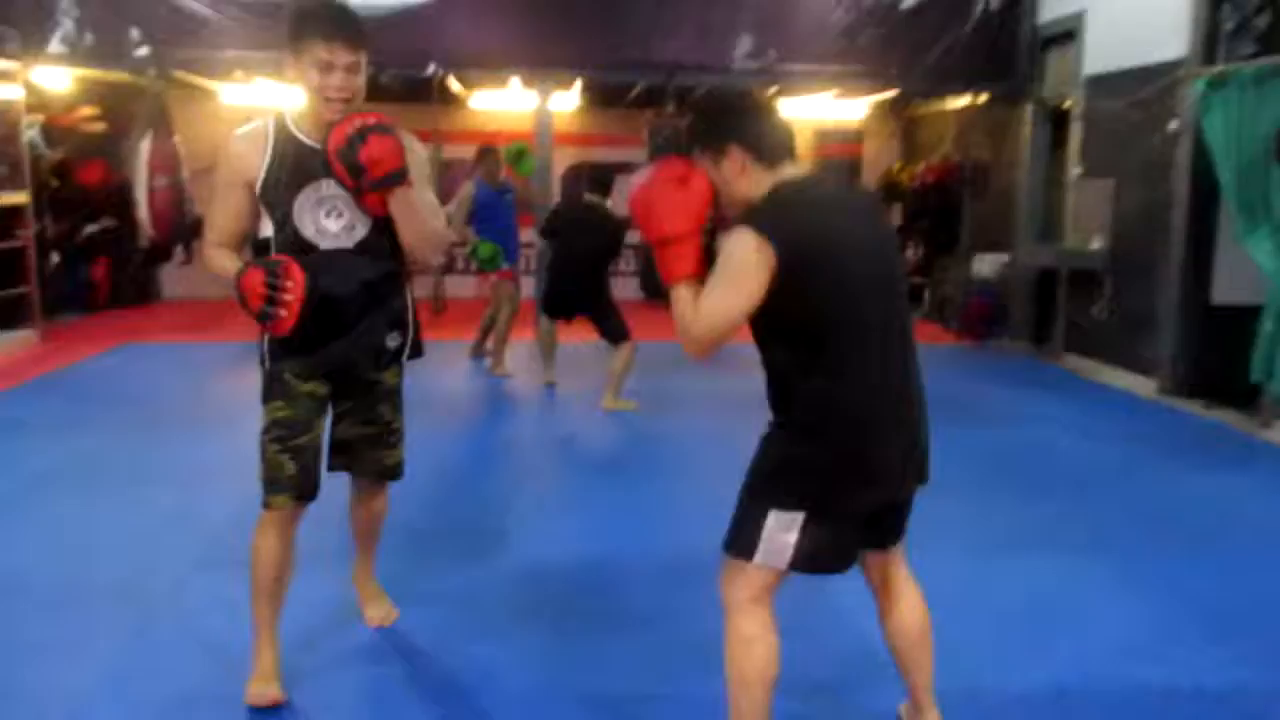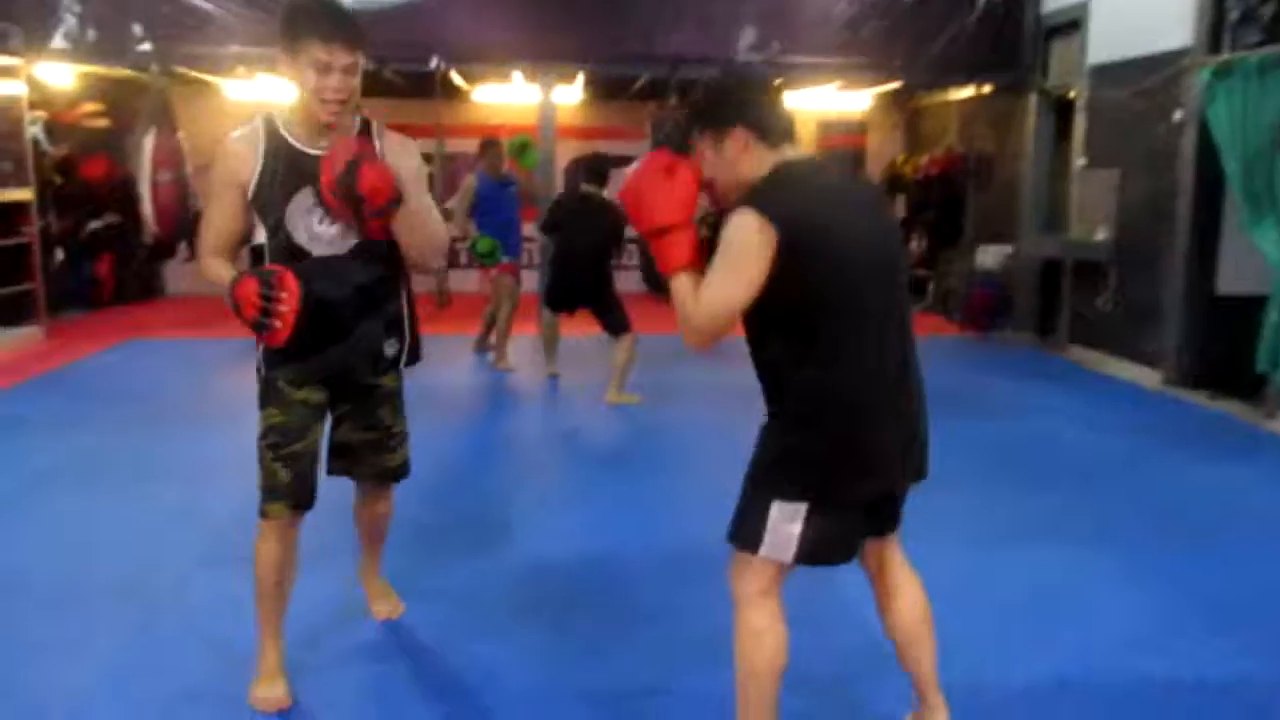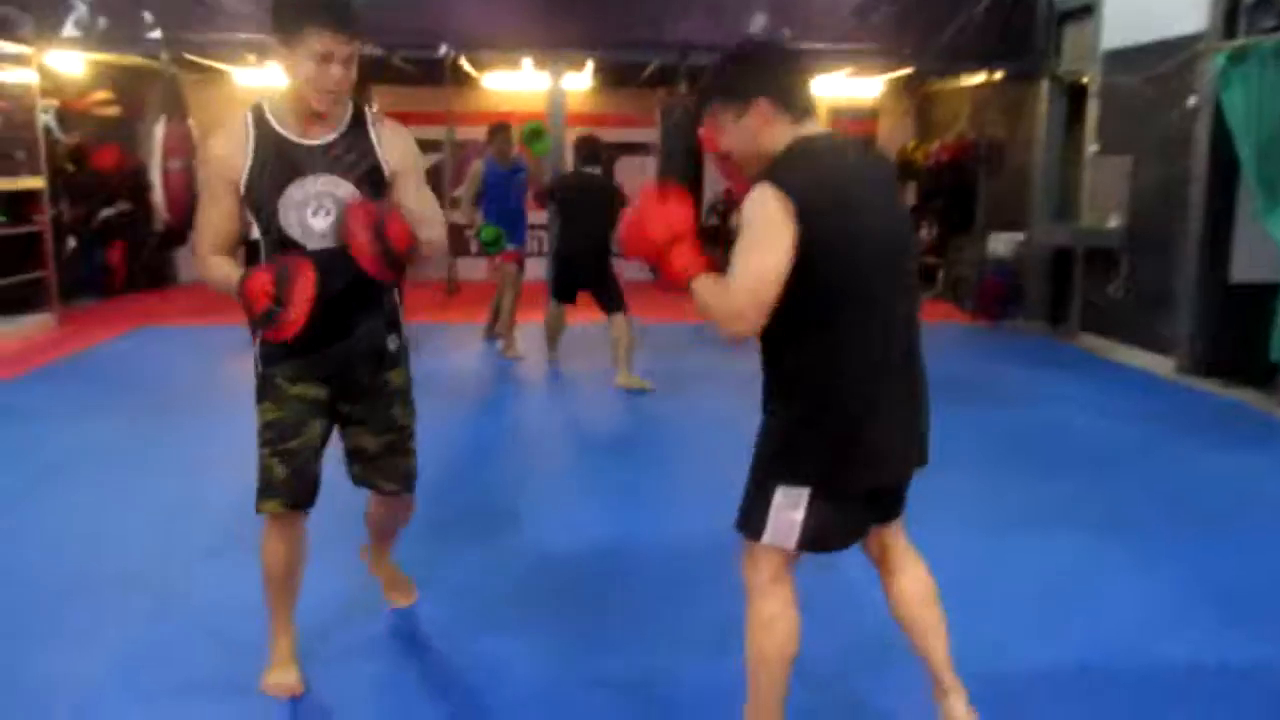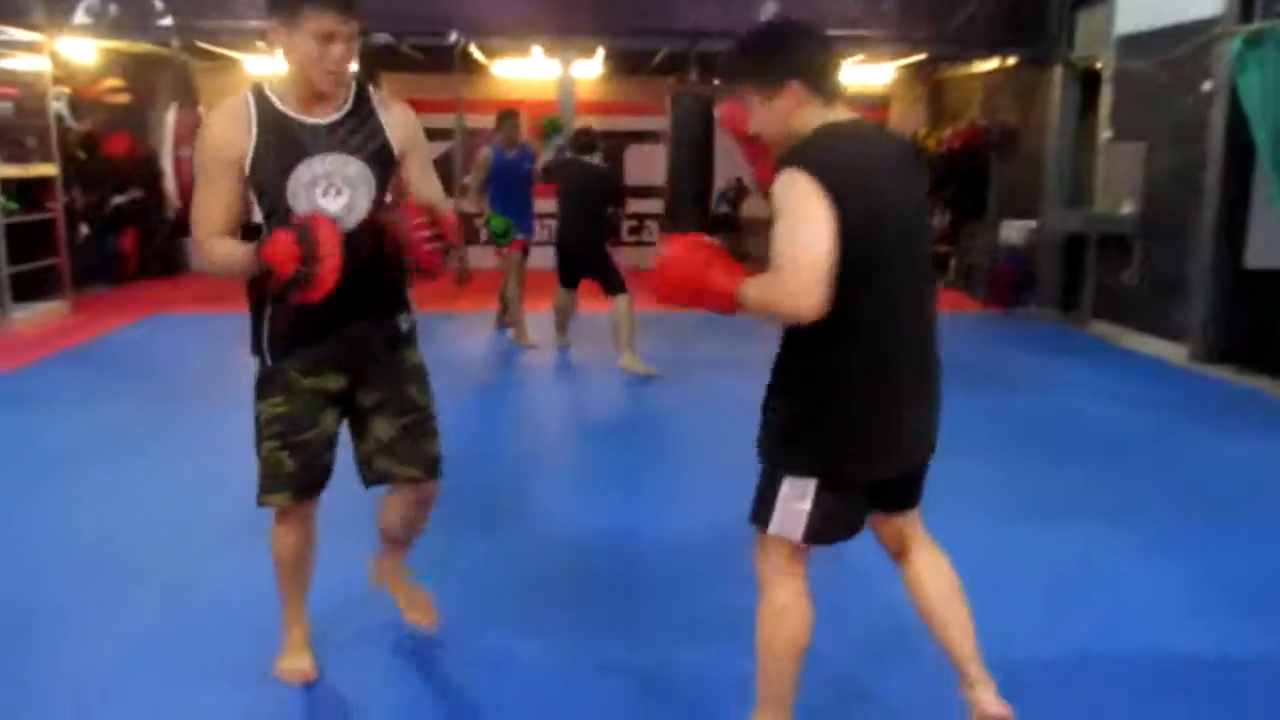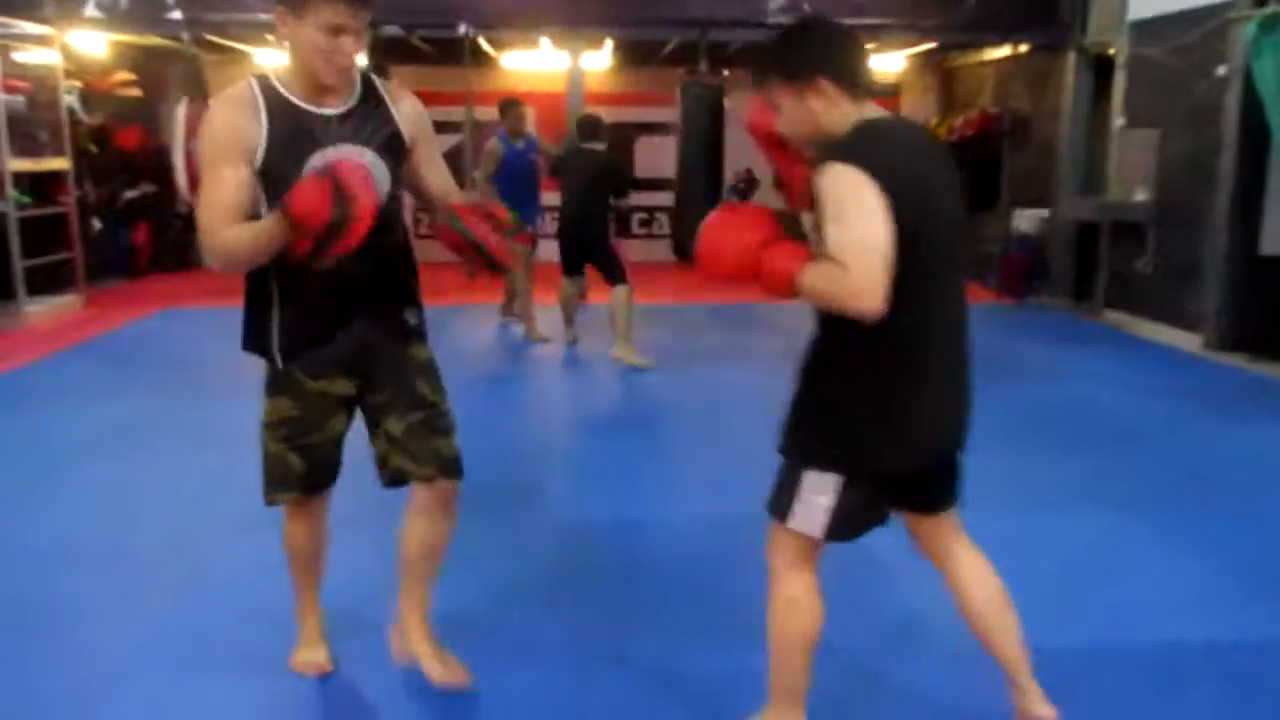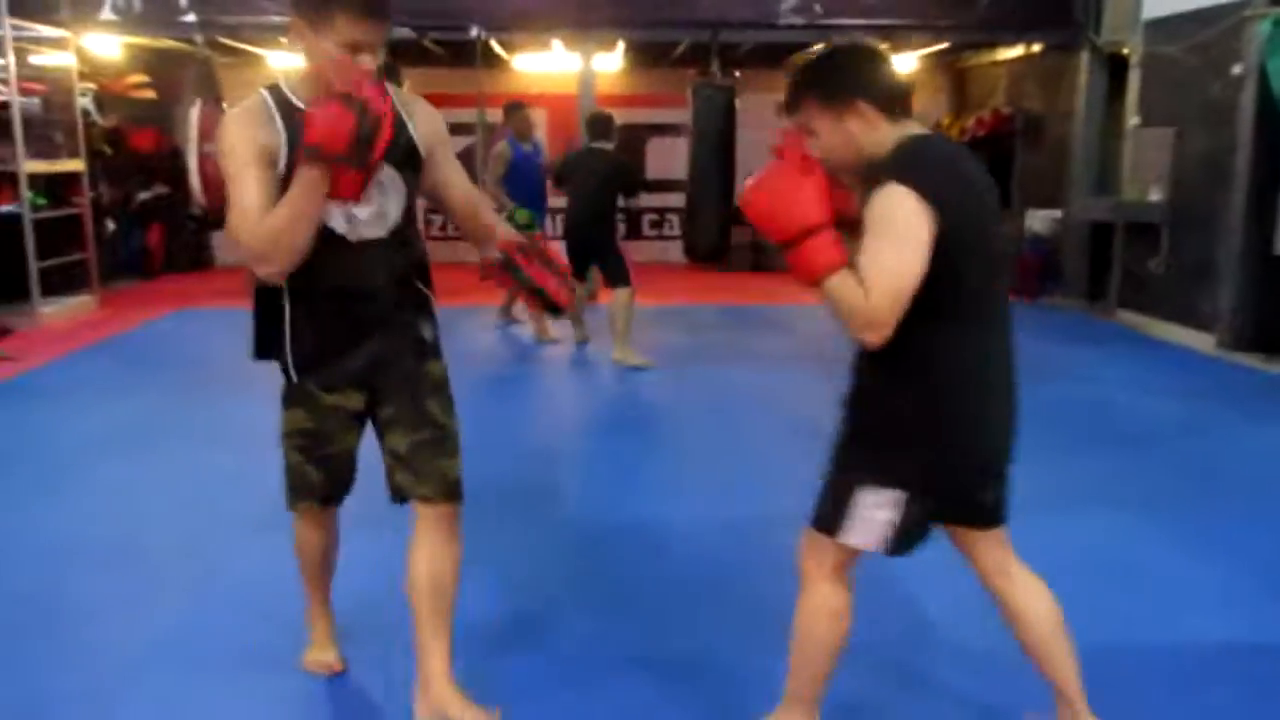
dt=0.1s
person 1, frame 1
left shoulder: (396, 147)
right shoulder: (252, 148)
left elbow: (430, 252)
right elbow: (217, 247)
left wrist: (396, 182)
right wrist: (247, 279)
left hip: (376, 346)
right hip: (296, 352)
left knee: (373, 478)
right knee: (282, 502)
left ankle: (365, 575)
right ankle: (266, 655)
person 1, frame 2
left shoulder: (393, 152)
right shoulder: (244, 151)
left elbow: (431, 257)
right elbow: (212, 253)
left wrist: (391, 203)
right wrist: (241, 288)
left hip: (373, 351)
right hip: (292, 359)
left knee: (376, 480)
right knee: (280, 509)
left ankle: (371, 571)
right ankle: (270, 657)
person 1, frame 3
left shoulder: (387, 139)
right shoulder: (235, 143)
left elbow: (434, 235)
right elbow: (210, 255)
right wrist: (249, 286)
left hip: (374, 348)
right hip: (291, 356)
left knee: (396, 486)
right knee: (285, 505)
left ankle: (379, 555)
right ankle: (282, 644)
person 1, frame 4
left shoulder: (392, 118)
right shoulder: (234, 125)
left elbow: (437, 210)
right elbow: (208, 243)
left wrist: (435, 231)
right wrist: (264, 260)
left hip: (383, 332)
right hip: (296, 343)
left knee: (419, 477)
right knee: (293, 497)
left ankle: (390, 560)
right ankle: (295, 631)
person 1, frame 5
left shoulder: (397, 107)
right shoulder: (237, 113)
left elbow: (445, 197)
right elbow: (219, 244)
left wrist: (477, 227)
right wrist: (286, 223)
left hip: (392, 326)
right hip: (303, 340)
left knee: (436, 479)
right knee: (304, 492)
left ankle: (412, 627)
right ankle: (309, 623)
person 1, frame 6
left shoulder: (414, 117)
right shoulder: (253, 124)
left elbow: (468, 205)
right elbow: (268, 258)
left wrist: (517, 250)
right wrist: (319, 163)
left hip: (408, 340)
right hip: (319, 353)
left knee: (440, 501)
right knee: (316, 502)
right ankle: (320, 624)
person 2, frame 1
left shoulder: (758, 233)
right shoulder: (858, 204)
left elbow: (698, 339)
left wrist: (674, 244)
left hip: (819, 441)
right hip: (893, 430)
left knee: (745, 592)
right knee: (888, 568)
person 2, frame 2
left shoulder: (760, 214)
right shoulder: (860, 192)
left elbow: (699, 328)
left wrist: (668, 233)
left hip: (818, 428)
right hip: (891, 419)
left knee: (753, 586)
right knee: (885, 559)
person 2, frame 3
left shoulder: (776, 188)
right shoulder: (873, 168)
left elbow: (739, 316)
left wrist: (675, 252)
left hip: (819, 416)
right hip: (891, 406)
left knee: (766, 576)
right knee: (888, 544)
person 2, frame 4
left shoulder: (804, 173)
right shoulder: (894, 153)
left elbow: (803, 299)
left wrist: (715, 281)
left hip: (830, 403)
right hip: (903, 394)
left knee: (778, 564)
right knee: (906, 539)
person 2, frame 5
left shoulder: (848, 167)
right shoulder: (918, 149)
left elbow: (864, 295)
left wrist: (768, 263)
right wrist: (798, 183)
left hip: (859, 401)
right hip: (932, 394)
left knee: (790, 554)
right knee: (946, 543)
person 2, frame 6
left shoulder: (898, 189)
right shoulder: (953, 163)
left elbow: (872, 323)
left wrist: (805, 235)
right wrist: (831, 207)
left hip: (913, 417)
right hip: (976, 408)
left knee: (823, 563)
right knee: (995, 560)
person 3, frame 1
left shoulder: (564, 209)
right shoulder: (614, 225)
left elbow: (545, 235)
right elbow: (612, 255)
left hip: (559, 286)
right hip: (594, 292)
left knee: (547, 317)
right knee: (625, 344)
left ankle: (548, 372)
right ankle: (611, 398)
person 3, frame 2
left shoulder: (565, 201)
right shoulder: (614, 215)
left elbow: (546, 230)
right elbow: (616, 249)
left hip: (562, 279)
right hip: (598, 285)
left knee: (550, 311)
right knee: (625, 335)
left ankle: (551, 363)
right ankle: (615, 391)
person 3, frame 3
left shoulder: (564, 182)
right shoulder: (611, 190)
left elbow: (540, 198)
right elbow: (619, 224)
left hip: (565, 258)
right hip: (597, 261)
left knee: (557, 301)
right knee: (618, 314)
left ankle: (551, 351)
right ankle: (625, 373)
person 3, frame 4
left shoulder: (564, 166)
right shoulder: (606, 177)
left elbow: (543, 166)
right elbow: (618, 206)
left wrist: (554, 148)
left hip: (565, 243)
right hip: (592, 245)
left knee: (566, 288)
right knee: (620, 296)
left ankle: (561, 337)
right ankle: (628, 356)
person 3, frame 5
left shoulder: (567, 157)
right shoulder: (610, 163)
left elbow: (551, 170)
right elbow: (622, 197)
left hip: (567, 230)
right hip: (595, 232)
left knee: (571, 278)
right knee: (620, 286)
left ankle: (570, 330)
right ankle: (623, 347)
person 3, frame 6
left shoulder: (574, 159)
right shoulder: (618, 163)
left elbow: (557, 186)
right elbow: (633, 196)
left hip: (574, 231)
right hip: (601, 233)
left knee: (580, 281)
right knee: (622, 287)
left ankle: (579, 330)
right ankle: (621, 348)
person 4, frame 1
left shoulder: (508, 186)
right shoulder: (470, 189)
right elbow: (458, 224)
right wrist: (475, 244)
left hip: (510, 254)
left knee: (498, 305)
right knee: (509, 305)
left ankle: (477, 347)
right ankle: (498, 362)
person 4, frame 2
left shoulder: (511, 179)
right shoulder: (473, 182)
left elbow: (532, 197)
right elbow: (459, 216)
left hip: (512, 248)
left knee: (500, 299)
right knee: (508, 300)
left ankle: (482, 341)
right ankle: (500, 356)
person 4, frame 3
left shoulder: (520, 165)
right shoulder: (480, 168)
right elbow: (467, 203)
right wrist: (481, 226)
left hip: (518, 235)
left knee: (507, 286)
right knee: (511, 288)
left ankle: (491, 329)
right ankle: (509, 343)
person 4, frame 4
left shoulder: (528, 151)
right shoulder: (488, 155)
right elbow: (474, 190)
right wrist: (489, 214)
left hip: (524, 222)
left knee: (513, 274)
right knee: (515, 275)
left ankle: (502, 318)
right ankle: (520, 332)
person 4, frame 5
left shoulder: (531, 141)
right shoulder: (495, 146)
right elbow: (482, 181)
left hip: (530, 212)
right hip: (512, 215)
left knee: (520, 266)
right knee: (522, 268)
left ankle: (507, 307)
right ankle: (530, 326)
person 4, frame 6
left shoulder: (535, 146)
right shoulder: (503, 149)
left elbow: (546, 172)
right elbow: (491, 185)
right wrist: (512, 208)
left hip: (536, 215)
right hip: (520, 217)
left ankle: (505, 310)
right ankle: (541, 327)
